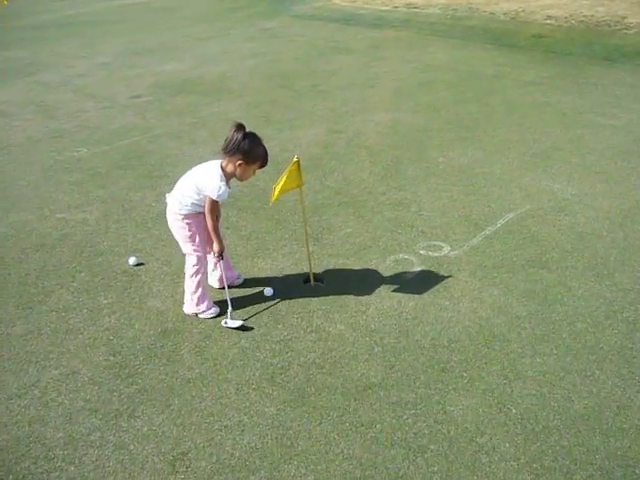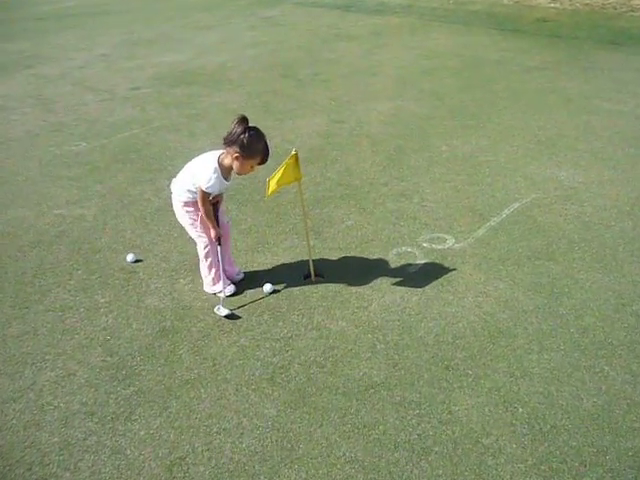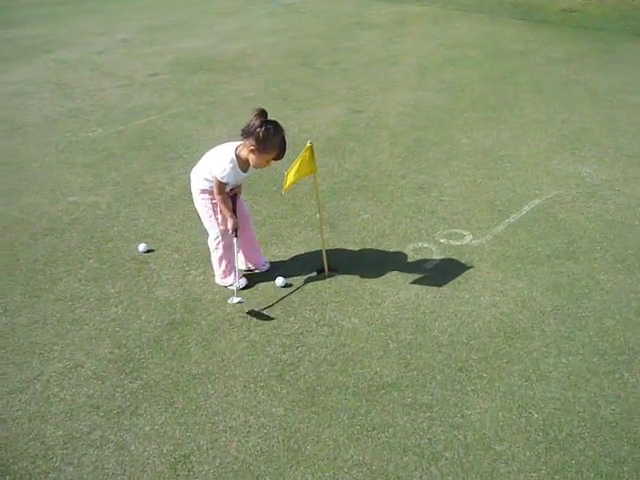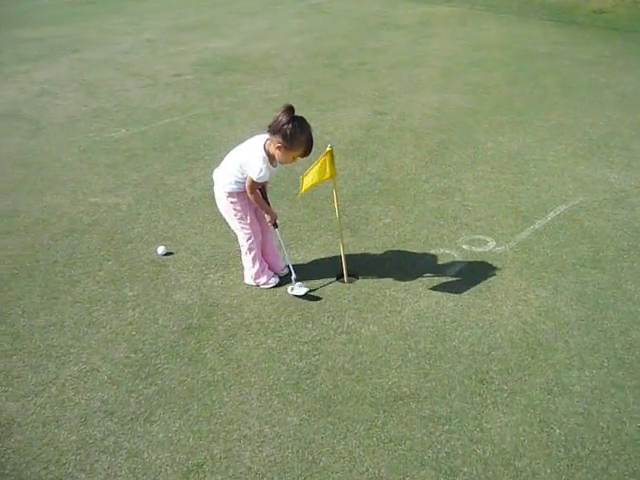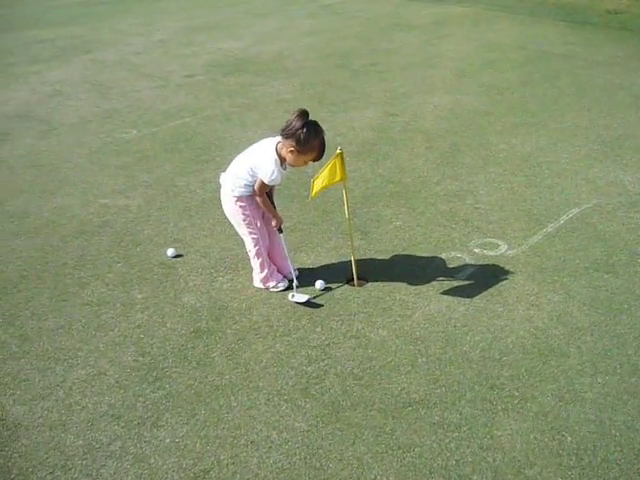
dt=0.3s
person 1, frame 1
left shoulder: (218, 166)
right shoulder: (217, 184)
right elbow: (211, 215)
right wrist: (217, 242)
left hip: (194, 209)
right hip: (183, 214)
left knee: (214, 245)
right knee: (197, 256)
left ankle: (221, 277)
right ankle: (196, 304)
person 1, frame 2
left shoulder: (226, 158)
right shoulder: (211, 174)
right elbow: (203, 204)
left wrist: (218, 195)
right wrist: (212, 227)
left hip: (207, 196)
right hip: (187, 201)
left knee: (223, 231)
right knee: (207, 240)
left ankle: (226, 271)
right ankle: (214, 282)
person 1, frame 3
left shoulder: (244, 151)
right shoulder: (226, 165)
right elbow: (219, 193)
left wrist: (237, 186)
right wrist: (230, 217)
left hip: (227, 187)
right hip: (206, 190)
left knee: (244, 223)
right knee: (221, 232)
left ankle: (250, 261)
right ankle: (225, 275)
person 1, frame 4
left shoulder: (269, 141)
right shoulder: (260, 164)
right elbow: (251, 191)
left wrist: (262, 184)
right wrist: (268, 211)
left hip: (244, 187)
right hip: (230, 192)
left knee: (264, 226)
right knee: (250, 233)
left ankle: (272, 264)
right ankle: (257, 275)
person 1, frame 5
left shoulder: (280, 143)
right shoulder: (272, 168)
right elbow: (259, 193)
left wrist: (270, 191)
right wrist: (274, 215)
left hip: (250, 190)
right hip: (237, 196)
left knee: (271, 229)
right knee: (257, 237)
left ankle: (281, 268)
right ankle: (266, 278)
